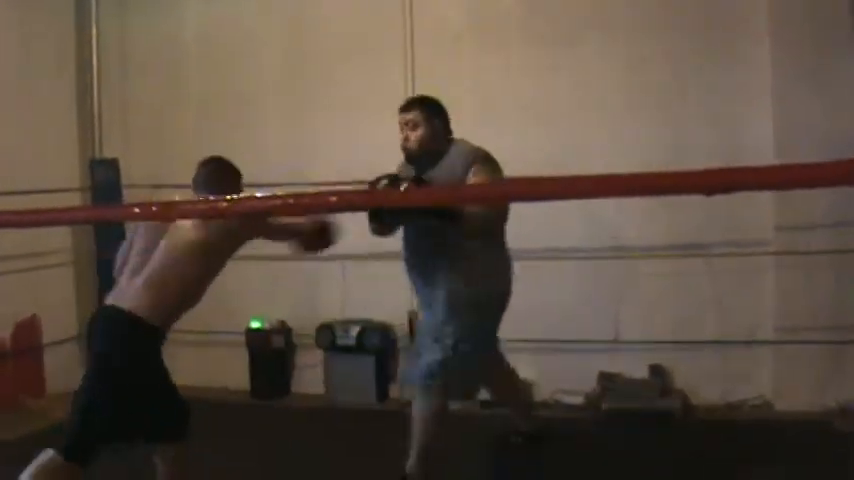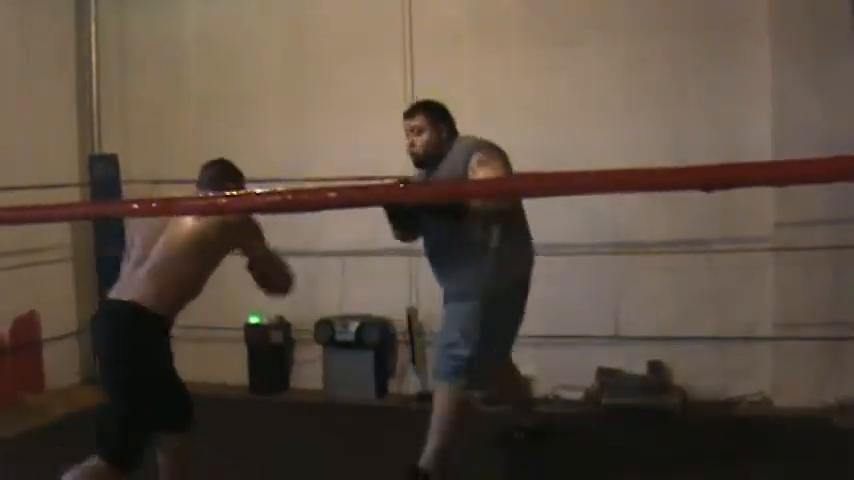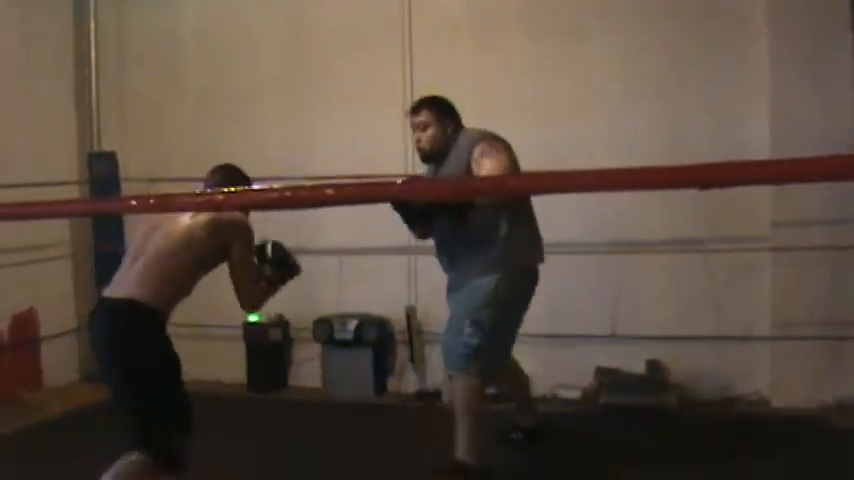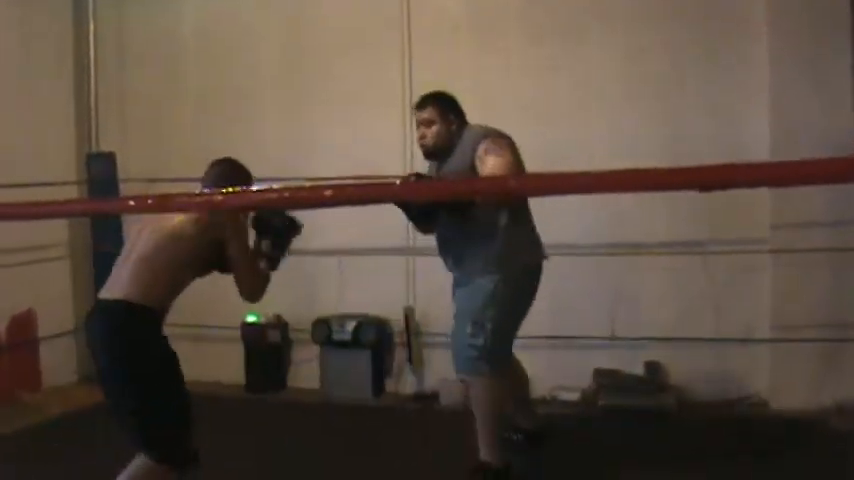
dt=0.1s
person 1, frame 1
left shoulder: (471, 160)
right shoulder: (408, 170)
left elbow: (494, 215)
right elbow: (381, 228)
left wrist: (439, 206)
right wrist: (381, 203)
left hip: (471, 289)
right hip: (443, 289)
left knee: (432, 375)
right knee: (481, 363)
right ankle: (528, 425)
person 1, frame 2
left shoulder: (476, 154)
right shoulder: (427, 173)
left elbow: (504, 202)
right elbow: (408, 233)
left wrist: (451, 205)
right wrist: (402, 211)
left hip: (495, 277)
right hip: (466, 282)
left knee: (453, 366)
right knee: (488, 360)
person 1, frame 3
left shoulder: (481, 145)
right shoulder: (436, 168)
left elbow: (508, 191)
right elbow: (425, 230)
left wrist: (455, 200)
right wrist: (412, 208)
left hip: (502, 269)
right hip: (473, 274)
left knee: (463, 356)
right knee: (492, 354)
right ankle: (529, 423)
person 1, frame 4
left shoulder: (485, 142)
right shoulder: (439, 162)
right elbow: (431, 225)
left wrist: (455, 195)
right wrist: (416, 203)
left hip: (504, 267)
right hip: (476, 271)
left knee: (474, 356)
right knee: (494, 353)
right ankle: (526, 424)
person 2, frame 1
right shoulder: (235, 217)
right elbow: (310, 233)
right wrist: (318, 226)
left hip: (112, 325)
right hip: (134, 337)
left knee: (170, 423)
right knee: (76, 449)
person 2, frame 2
right shoulder: (236, 222)
right elbow: (280, 283)
right wrist: (261, 252)
left hip: (113, 318)
right hip: (137, 328)
left knee: (174, 416)
person 2, frame 3
left shoulder: (165, 215)
right shoulder: (233, 222)
right elbow: (249, 301)
right wrist: (276, 276)
left hip: (109, 317)
right hip: (137, 324)
left knee: (172, 417)
right knee: (161, 453)
person 2, frame 4
right shoulder: (226, 215)
right elbow: (252, 292)
right wrist: (271, 255)
left hip: (108, 319)
right hip: (130, 327)
left knee: (173, 420)
right knee: (168, 452)
